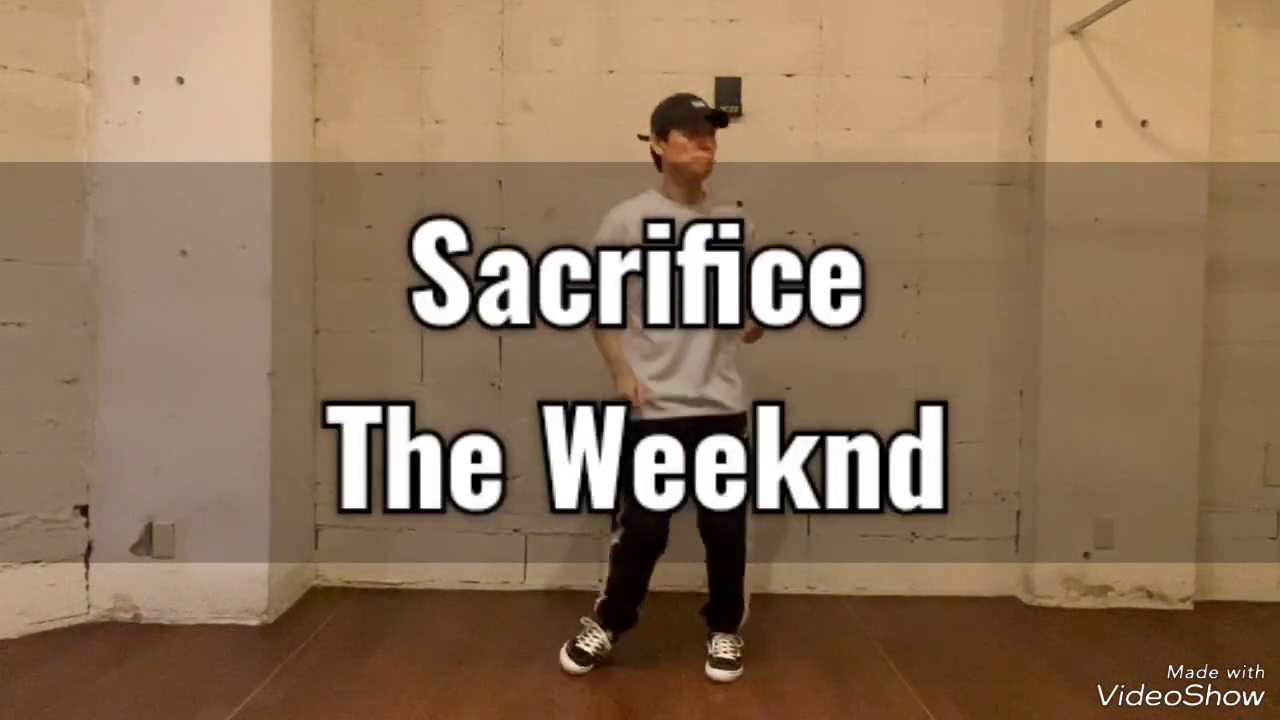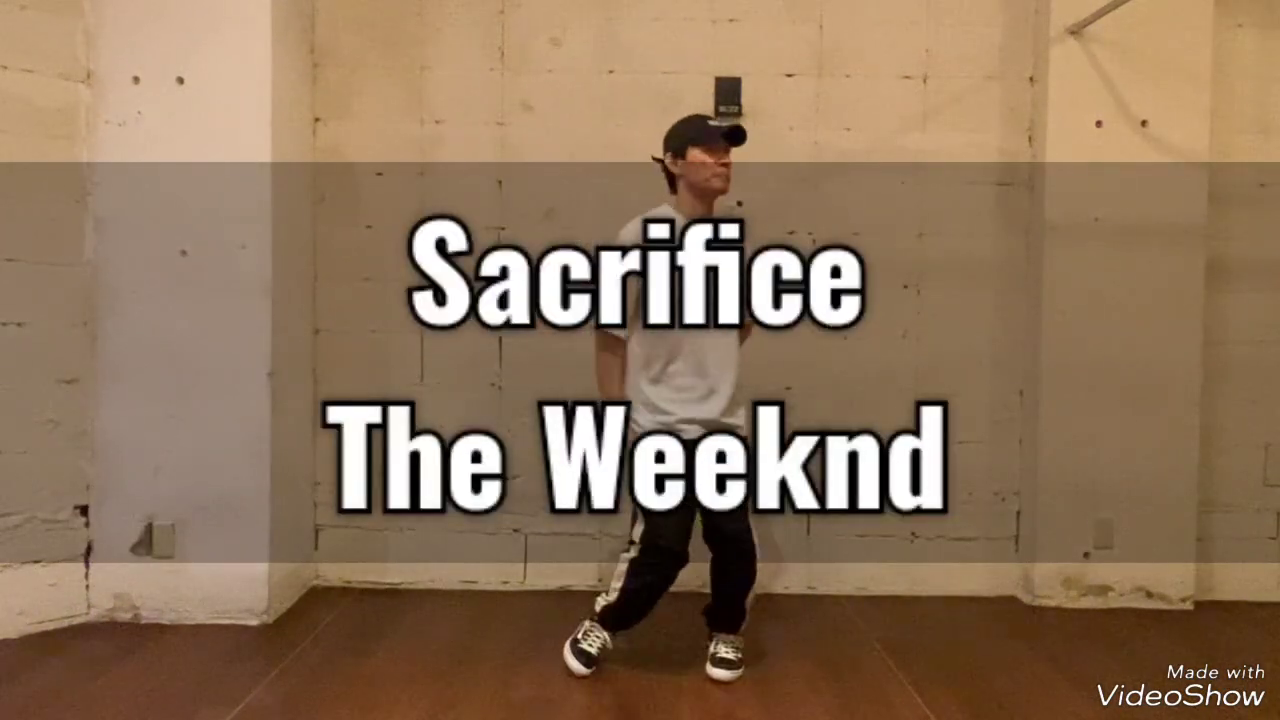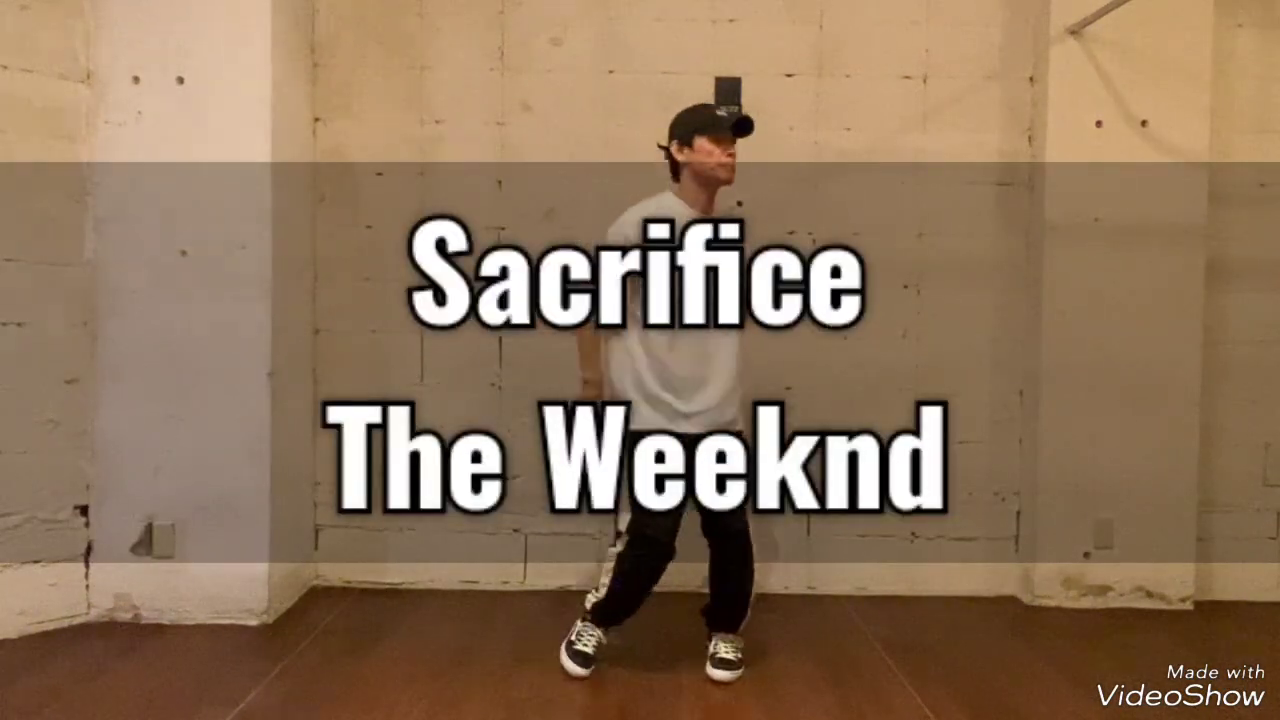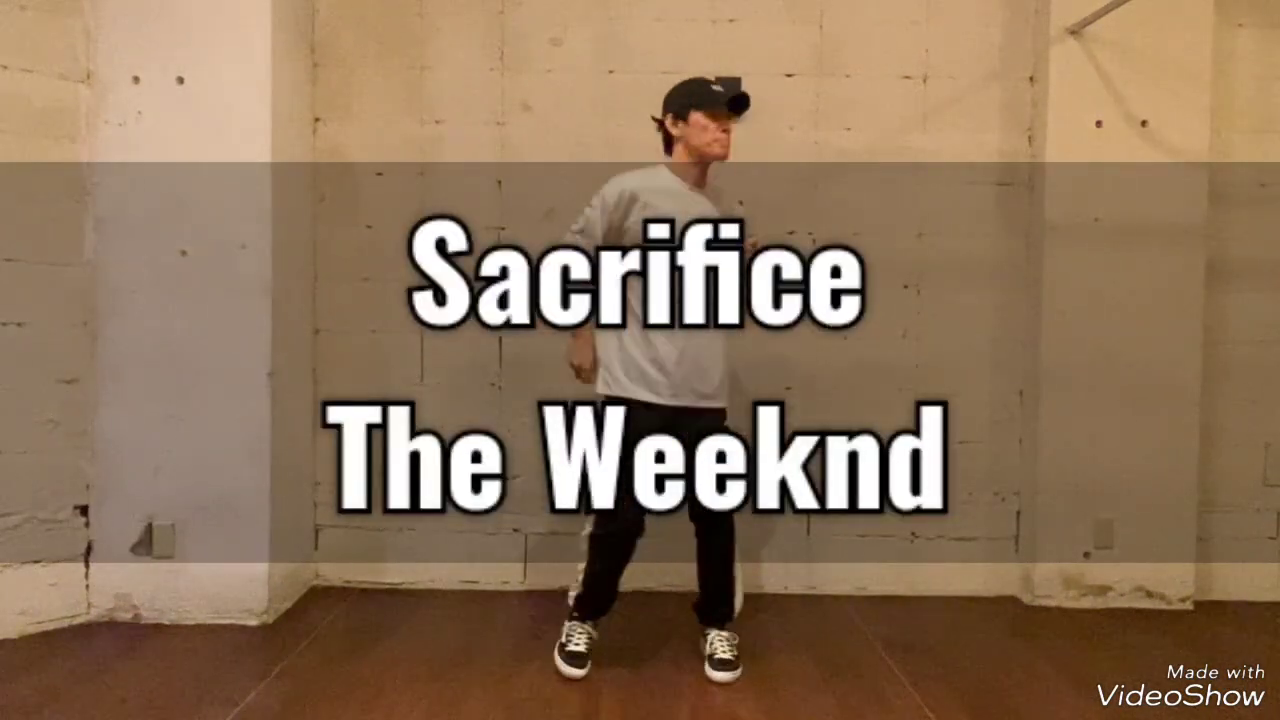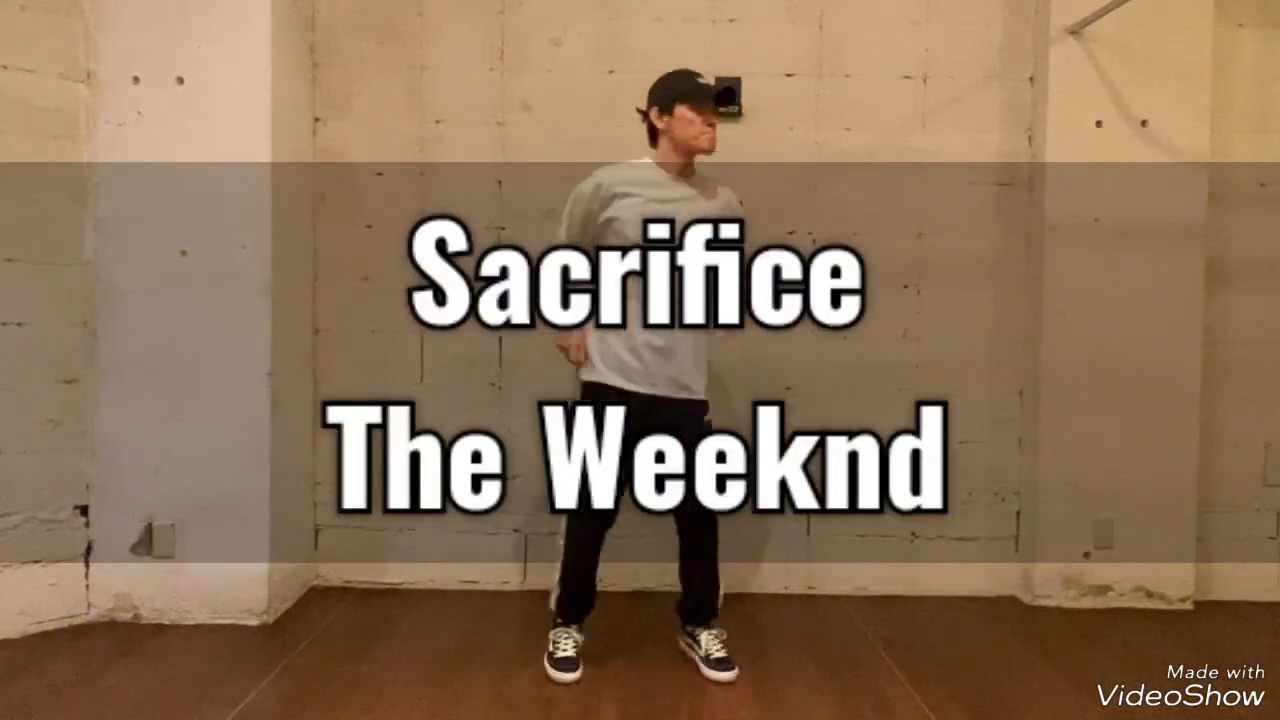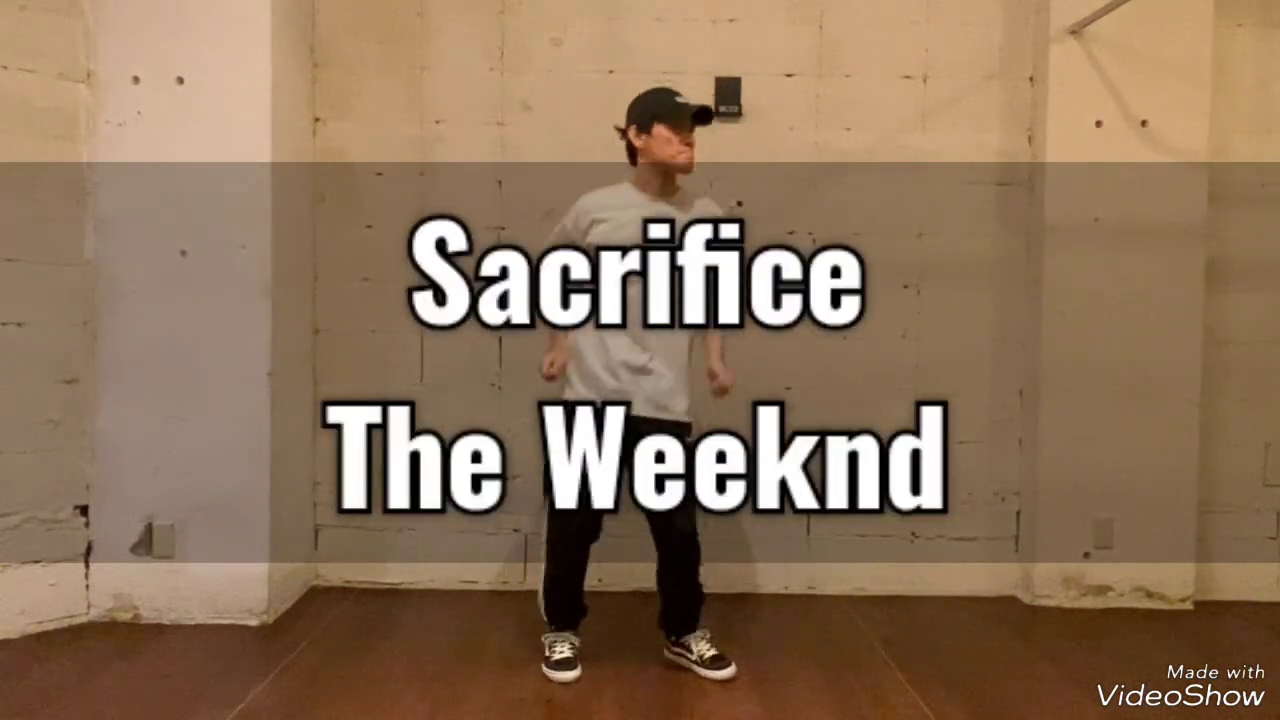
dt=0.1s
person 1, frame 1
left shoulder: (728, 220)
right shoulder: (628, 218)
left wrist: (748, 321)
right wrist: (623, 373)
left hip: (720, 404)
right hip: (654, 407)
left knee: (726, 530)
right knee: (643, 531)
left ankle: (724, 631)
right ankle: (604, 625)
person 1, frame 2
right shoulder: (645, 232)
left wrist: (745, 325)
right wrist: (613, 391)
left hip: (724, 423)
right hip: (663, 423)
left knee: (734, 540)
right knee: (662, 547)
left ankle: (725, 633)
right ankle: (600, 625)
person 1, frame 3
right shoulder: (643, 222)
right wrist: (591, 375)
left hip: (719, 419)
right hip: (658, 418)
left knee: (732, 535)
right knee: (648, 540)
left ankle: (724, 633)
right ankle: (593, 624)
person 1, frame 4
left shoulder: (723, 210)
right shoulder: (630, 190)
right wrist: (580, 339)
left hip: (705, 395)
right hip: (633, 391)
left knee: (715, 517)
right knee: (621, 516)
left ankle: (717, 627)
right ankle: (583, 620)
person 1, frame 5
left shoulder: (724, 203)
right shoulder: (609, 184)
right wrist: (571, 330)
left hip: (684, 386)
right hip: (613, 379)
left knee: (699, 511)
right knee: (592, 506)
left ankle: (701, 628)
right ankle: (567, 625)
person 1, frame 6
left shoulder: (708, 219)
right shoulder: (592, 210)
left wrist: (716, 362)
right wrist: (559, 348)
left hip: (665, 405)
right hip: (591, 398)
left knee: (676, 527)
right knee: (571, 523)
left ankle: (684, 634)
right ankle: (562, 631)
